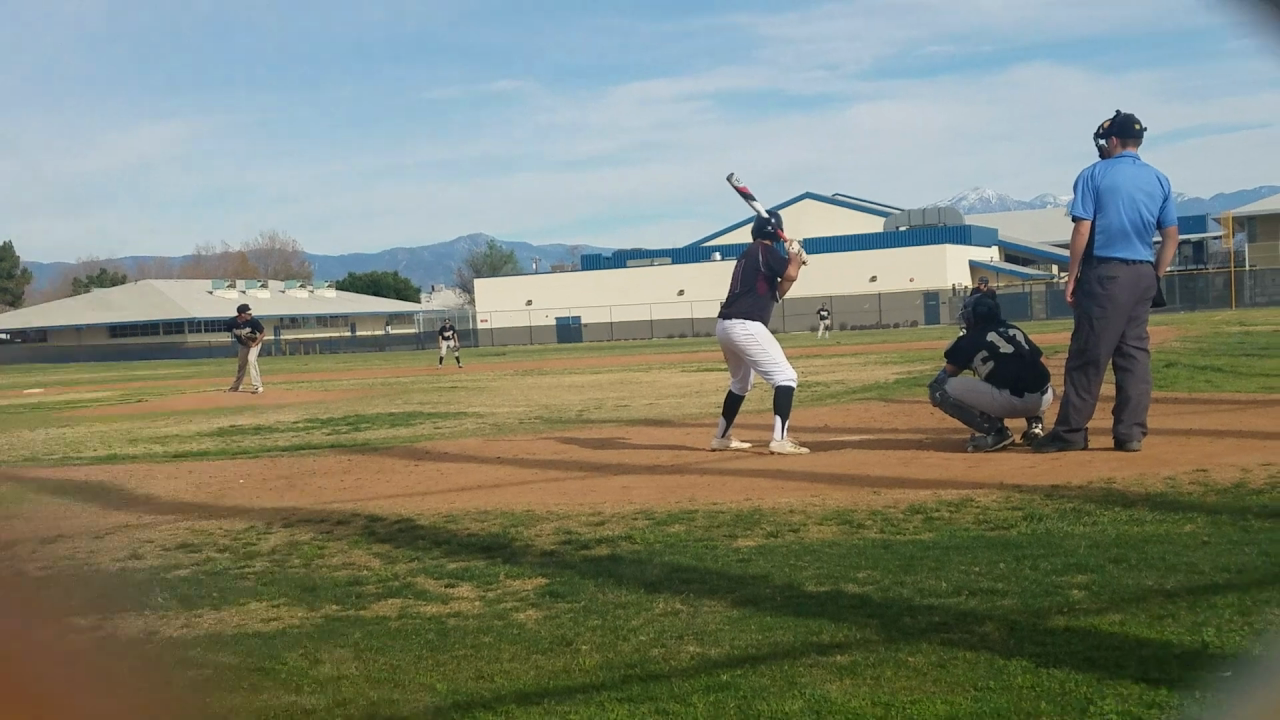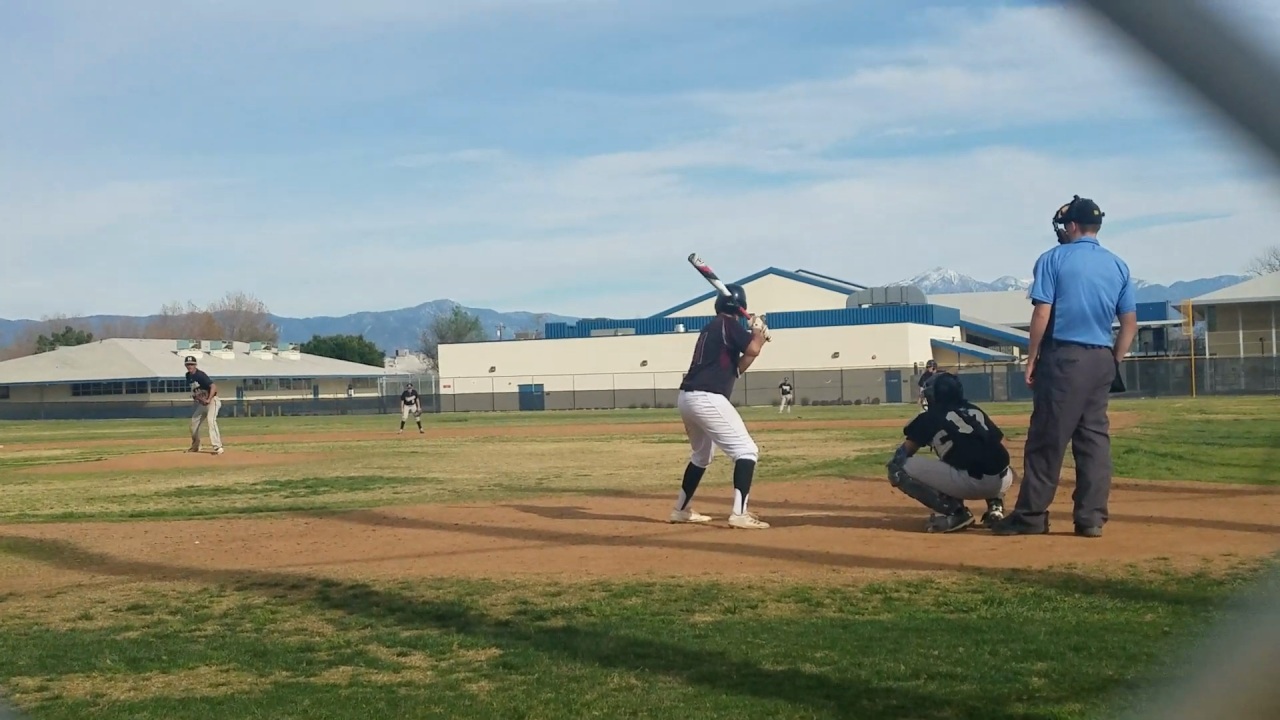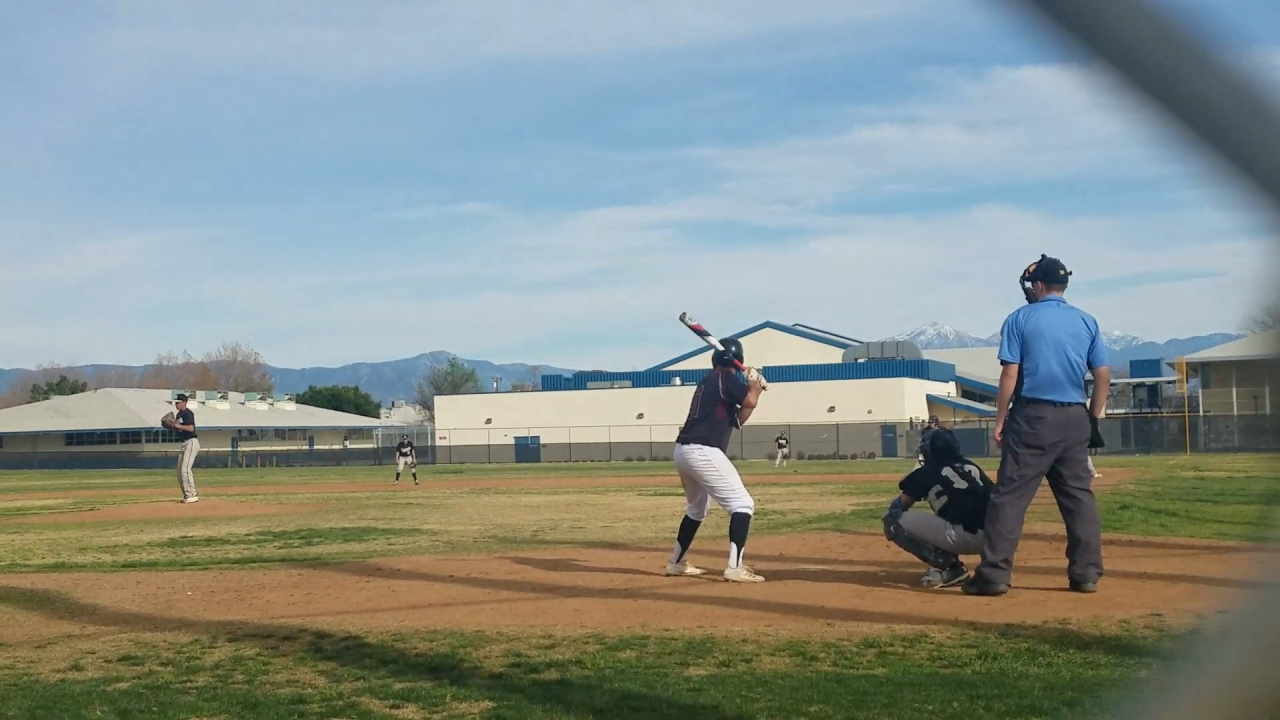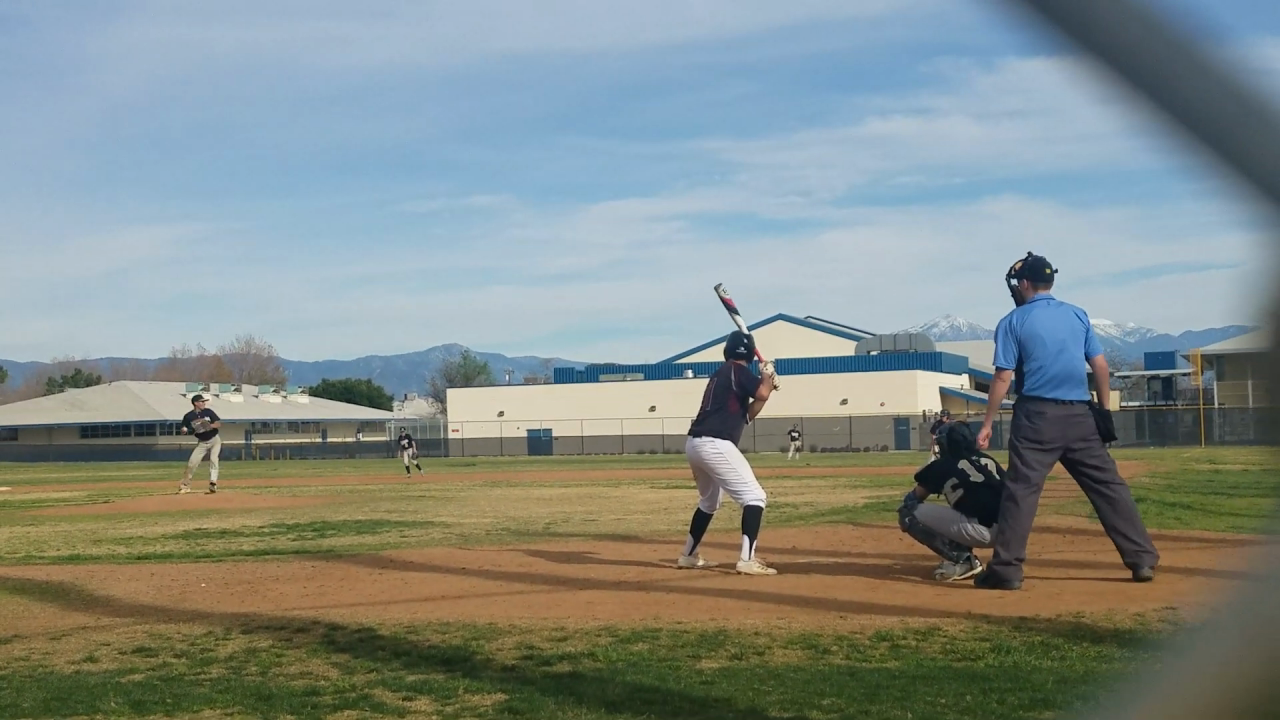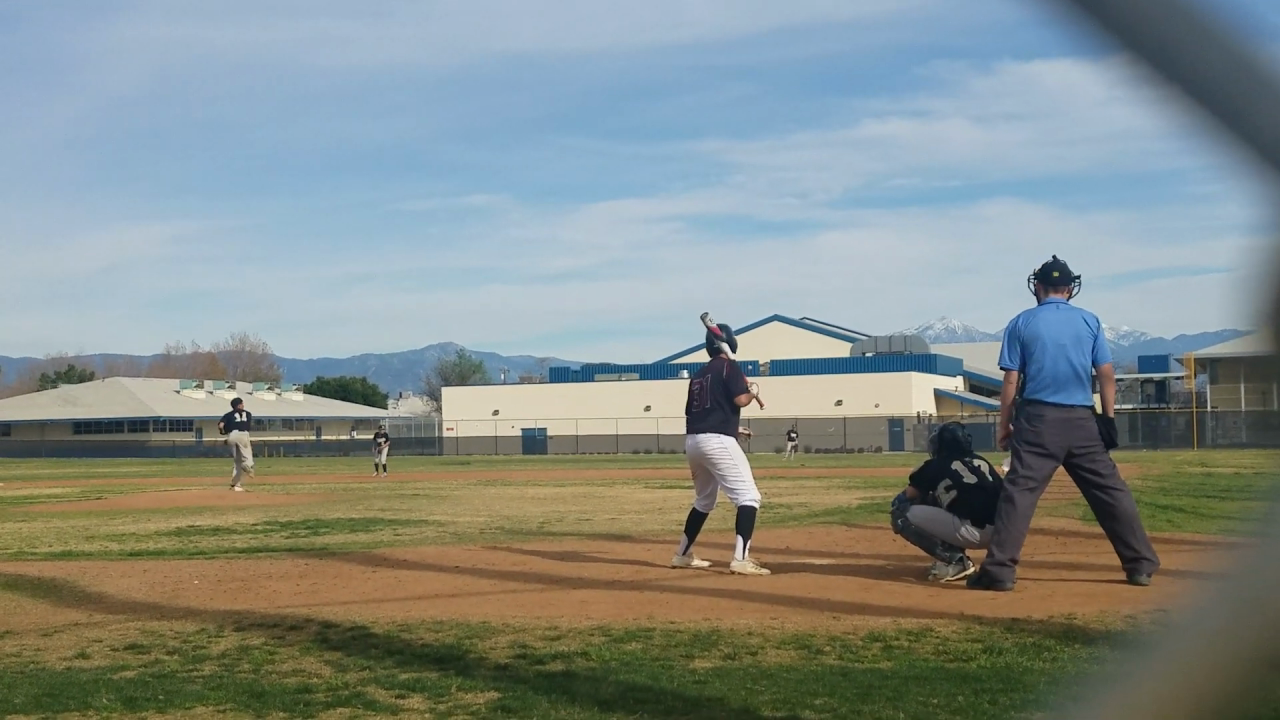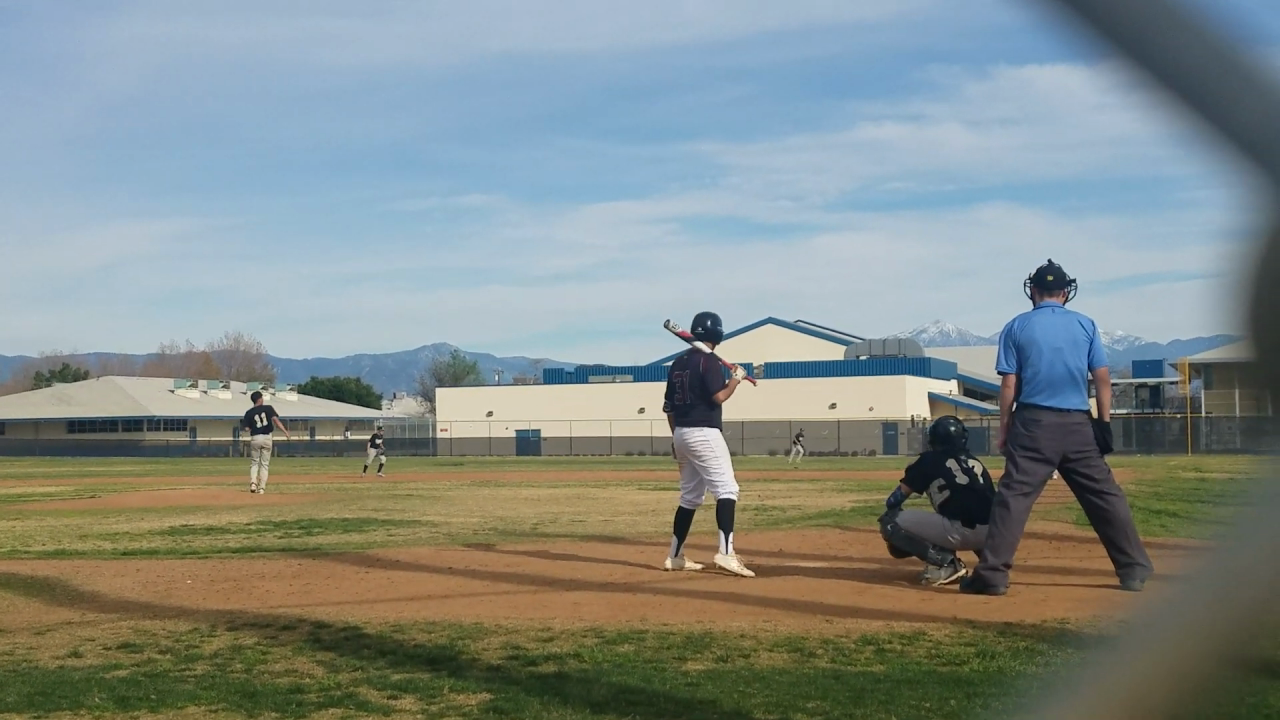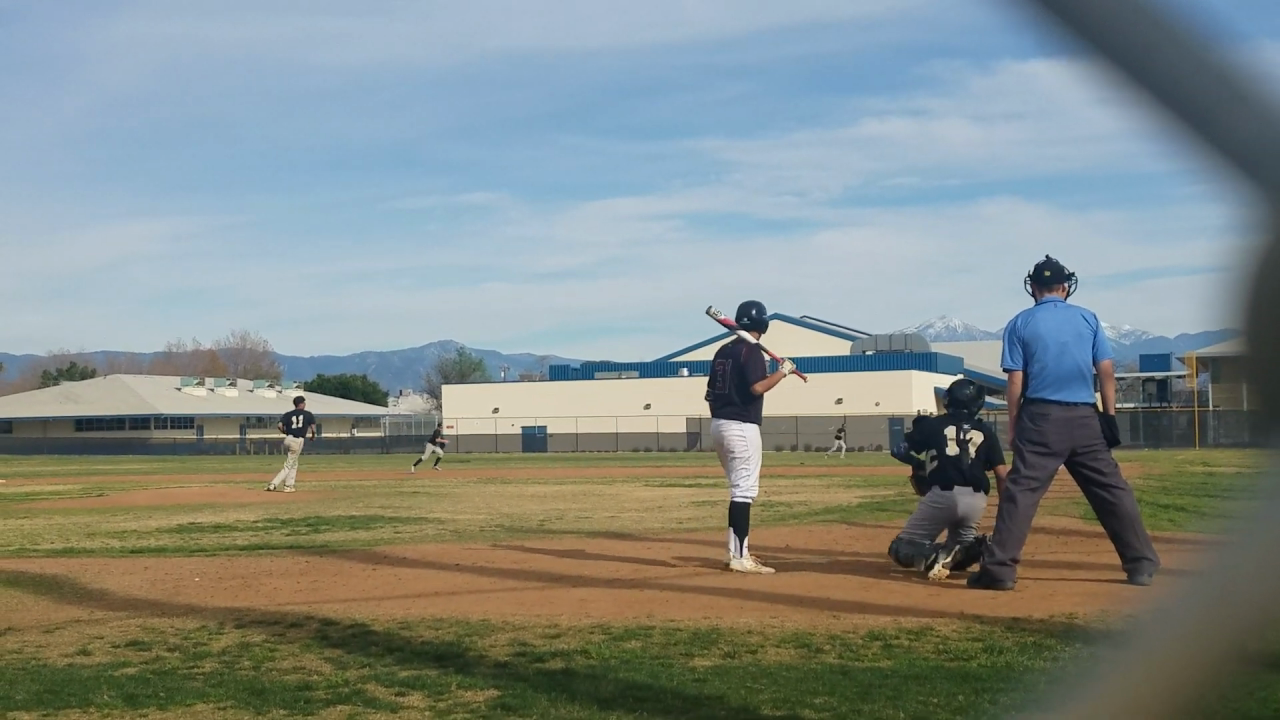
dt=0.7s
person 1, frame 1
left shoulder: (1094, 174)
right shoulder: (1160, 180)
left elbow: (1082, 231)
right elbow: (1171, 237)
left wrist: (1072, 277)
right wrist: (1155, 277)
left hip: (1104, 274)
right hip: (1142, 275)
left knee: (1089, 354)
right knee: (1135, 354)
left ankle: (1070, 432)
right ankle: (1131, 432)
person 1, frame 2
left shoulder: (1053, 259)
right shoulder: (1118, 266)
left elbow: (1042, 314)
right elbow: (1129, 323)
left wrist: (1032, 359)
right wrist: (1113, 362)
left hip: (1063, 358)
right hip: (1101, 360)
left knee: (1047, 438)
right knee: (1095, 438)
left ankle: (1031, 515)
right ankle: (1092, 517)
person 1, frame 3
left shoulder: (1020, 318)
right shoulder: (1087, 321)
left elbow: (1010, 375)
right elbow: (1103, 376)
left wrist: (1001, 419)
right wrist: (1092, 418)
left hip: (1032, 416)
right hip: (1074, 418)
left knee: (1010, 495)
right knee: (1078, 495)
left ankle: (993, 573)
right ankle: (1085, 572)
person 1, frame 4
left shoulder: (1013, 322)
right shoulder: (1078, 316)
left elbow: (1004, 377)
right elbow: (1101, 367)
left wrist: (988, 423)
right wrist: (1103, 410)
left hip: (1037, 415)
right hip: (1080, 414)
left knee: (1021, 491)
right knee: (1107, 486)
left ankle: (1005, 569)
right ankle: (1142, 559)
person 1, frame 5
left shoulder: (1021, 323)
right shoulder: (1089, 321)
left elbow: (1012, 380)
right elbow: (1106, 374)
left wrist: (1004, 424)
right wrist: (1108, 418)
left hip: (1037, 419)
right hip: (1082, 420)
left knee: (1019, 491)
right knee: (1110, 491)
left ankle: (999, 570)
right ankle: (1141, 565)
person 1, frame 6
left shoulder: (1017, 327)
right shoulder: (1085, 325)
left elbow: (1010, 384)
right elbow: (1102, 377)
left wrist: (1004, 428)
right wrist: (1104, 423)
left hip: (1033, 423)
right hip: (1078, 423)
left knee: (1014, 495)
right knee: (1105, 496)
left ankle: (991, 574)
right ankle: (1135, 570)
person 1, frame 7
left shoulder: (1020, 323)
right shoulder: (1088, 318)
left elbow: (1016, 381)
right elbow: (1106, 371)
left wrist: (1013, 426)
right wrist: (1109, 416)
left hip: (1040, 417)
right hip: (1085, 417)
left knee: (1021, 491)
right knee: (1111, 490)
left ankle: (999, 569)
right ankle: (1142, 565)
person 2, frame 1
left shoulder: (747, 254)
right shoulder: (765, 251)
left elbow: (776, 294)
right elbow: (791, 275)
left wrist: (796, 262)
right wrist: (793, 254)
left hip: (726, 326)
right hip: (745, 326)
left knee: (741, 382)
right knee: (785, 377)
left ankle: (721, 437)
right ankle: (780, 439)
person 2, frame 2
left shoulder: (711, 328)
right shoulder: (728, 324)
left elbow: (736, 369)
right elbow: (753, 350)
left wrist: (758, 339)
right wrist: (758, 332)
left hip: (688, 398)
right hip: (707, 399)
left knee: (701, 455)
right knee: (746, 450)
left ankle: (681, 509)
right ankle: (739, 513)
person 2, frame 3
left shoulder: (707, 381)
right shoulder: (724, 378)
left elbow: (737, 419)
right elbow: (750, 401)
left wrist: (756, 389)
right wrist: (752, 383)
left hip: (684, 451)
right hip: (703, 452)
left knee: (697, 508)
right knee: (742, 504)
left ankle: (676, 563)
right ankle: (734, 567)
person 2, frame 4
left shoulder: (721, 374)
right shoulder: (737, 370)
left elbow: (747, 415)
right elbow: (761, 393)
left wrist: (767, 386)
right wrist: (767, 377)
left hip: (695, 444)
right hip: (715, 445)
left knee: (709, 501)
right knee: (754, 496)
left ankle: (689, 555)
right ankle: (747, 560)
person 2, frame 5
left shoulder: (698, 375)
right shoulder: (729, 366)
right elbow: (741, 400)
right wrist: (753, 392)
left hip: (693, 441)
right hip: (718, 441)
left knee: (704, 501)
right knee: (748, 496)
left ankle: (683, 554)
right ankle: (741, 558)
person 2, frame 6
left shoulder: (678, 363)
right shoulder: (708, 361)
left elbow: (669, 405)
right elbow: (719, 396)
left wrist: (678, 431)
right wrist: (736, 377)
left hip: (681, 434)
right hip: (704, 433)
left knee: (689, 496)
right knee: (726, 489)
left ankle: (675, 557)
right ankle: (726, 553)
person 2, frame 7
left shoulder: (722, 351)
right shoulder: (750, 350)
left elbow: (710, 394)
right elbow: (757, 387)
right wrist: (783, 371)
left hip: (719, 425)
right hip: (741, 427)
left knee: (738, 488)
right knee: (744, 489)
left ankle: (733, 551)
right ankle: (741, 557)
person 3, frame 1
left shoulder: (969, 339)
right shoulder: (1014, 330)
left elbow: (946, 375)
right elbow: (1041, 364)
left hip: (1010, 401)
right hip: (1043, 398)
left knee: (938, 388)
left ankle: (994, 431)
right ankle: (1035, 423)
person 3, frame 2
left shoulder: (930, 417)
right shoulder: (976, 411)
left elbow: (903, 454)
right elbow: (999, 447)
left hip: (969, 483)
right hip: (1003, 481)
left knee: (897, 468)
left ankle: (953, 511)
right ankle: (995, 505)
person 3, frame 3
left shoulder: (926, 473)
right shoulder: (971, 467)
left elbow: (898, 507)
left hip: (964, 537)
left knee: (893, 521)
left ankle: (948, 566)
person 3, frame 4
left shoulder: (942, 465)
right shoulder: (988, 460)
left elbow: (911, 500)
left hip: (981, 531)
left knee: (908, 512)
left ankle: (961, 560)
right ankle: (964, 556)
person 3, frame 5
left shoulder: (935, 466)
right shoulder: (981, 462)
left elbow: (900, 502)
left hip: (974, 532)
left knee: (900, 514)
left ankle: (953, 560)
person 3, frame 6
left shoulder: (929, 460)
right shoulder: (975, 462)
left elbow: (893, 501)
left wrist: (898, 521)
left hip: (962, 531)
left knee: (889, 522)
left ankle: (944, 562)
person 3, frame 7
left shoulder: (932, 424)
right shoulder: (986, 431)
left elbow: (898, 451)
right elbow: (1002, 476)
left wrist: (918, 464)
left hip: (943, 495)
right hip: (976, 500)
left knee: (900, 549)
right knee: (957, 556)
left ankle: (935, 553)
right ankle: (975, 548)
